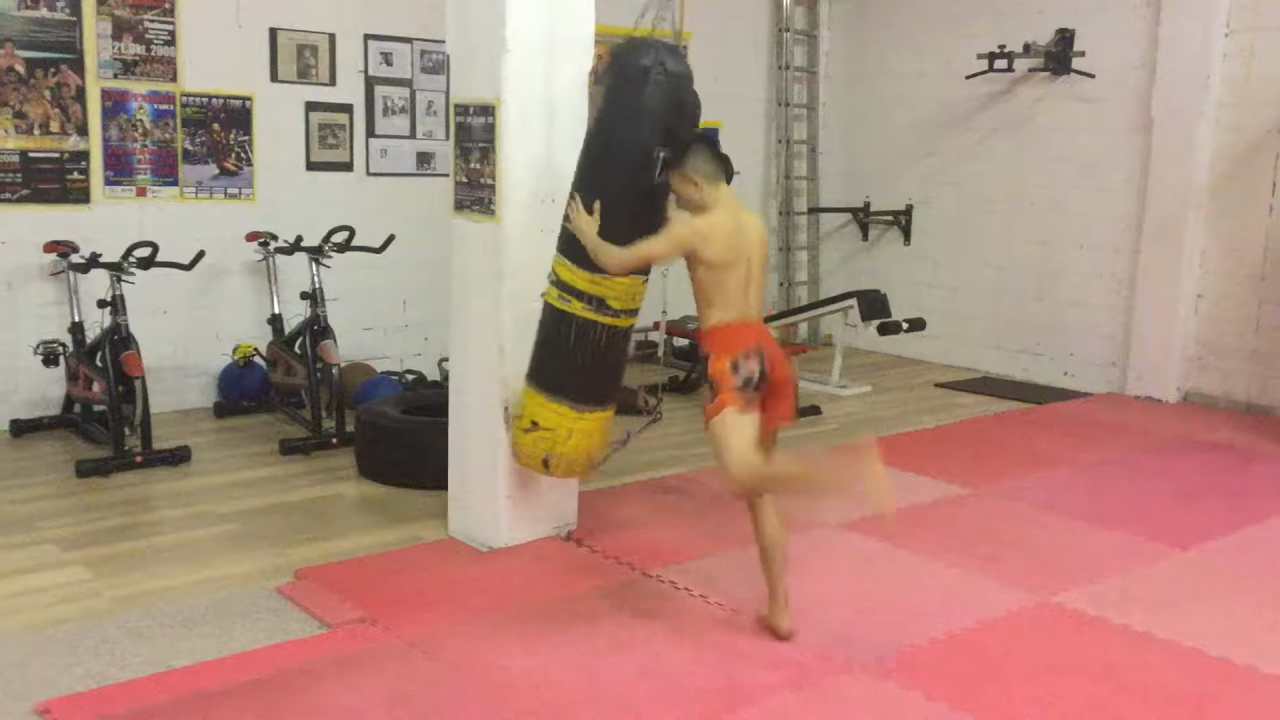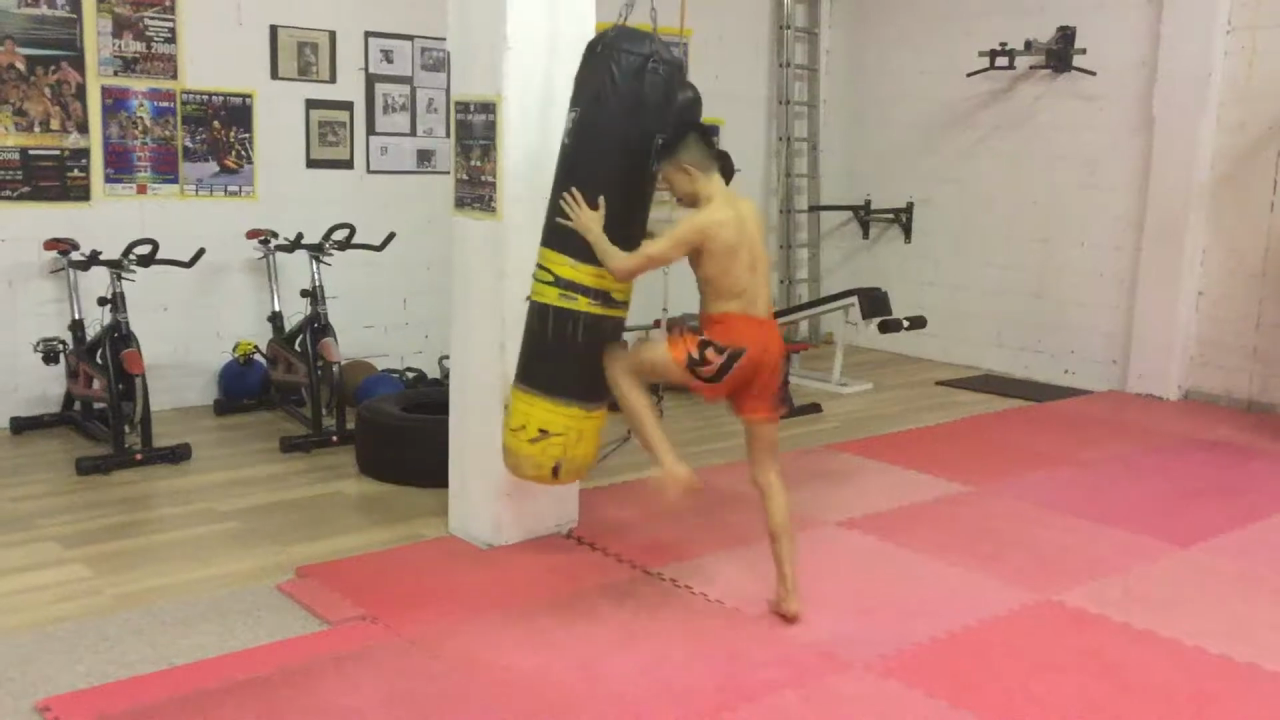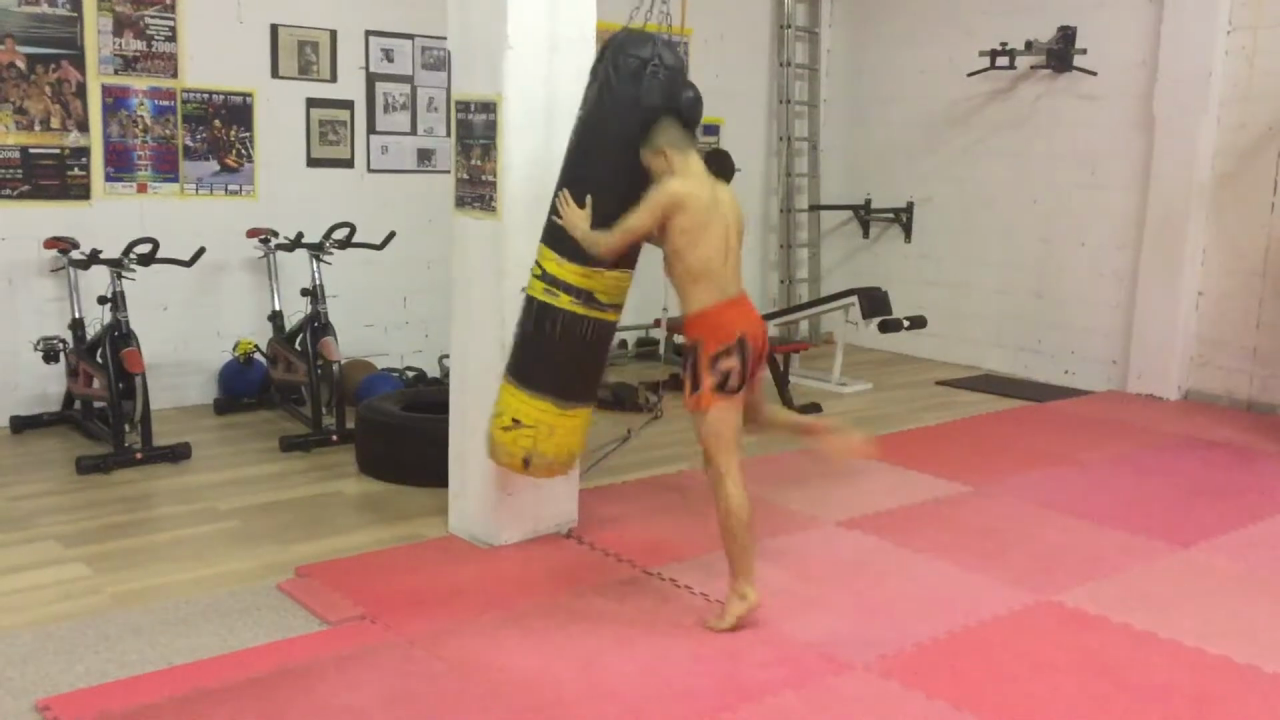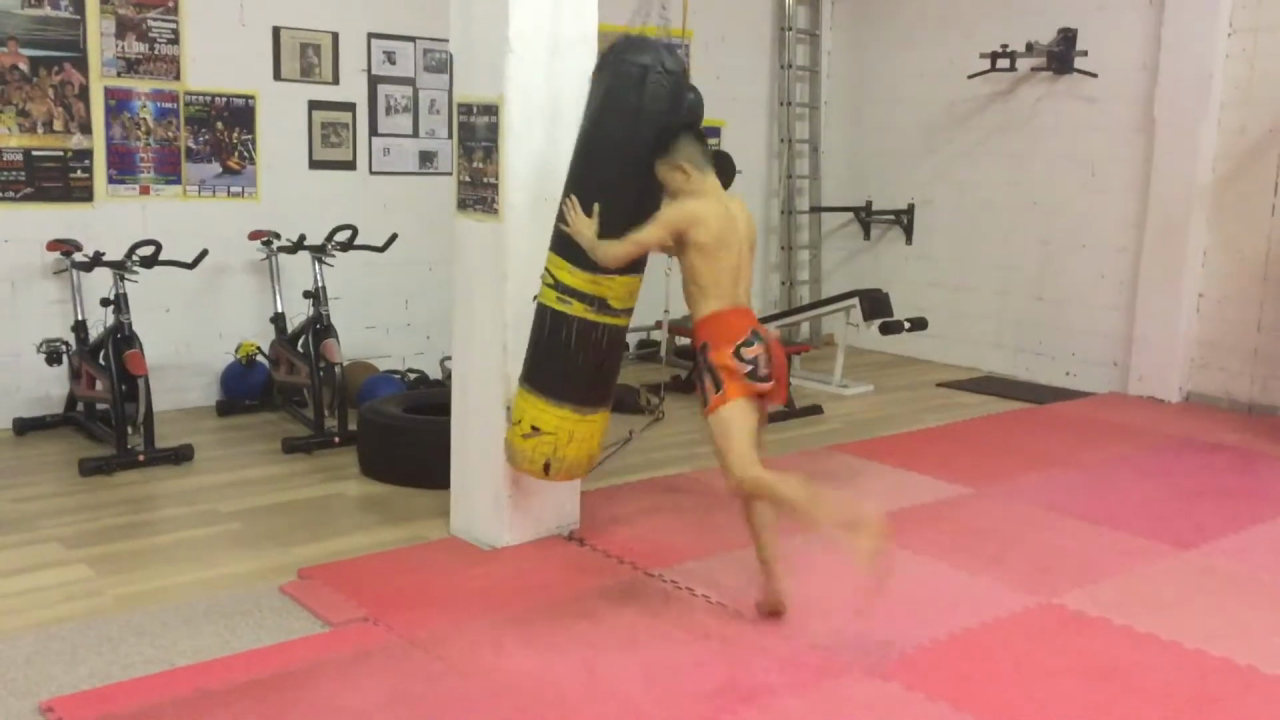
dt=0.4s
person 1, frame 1
left shoulder: (695, 228)
right shoulder: (754, 226)
left elbow: (614, 263)
left wrist: (587, 234)
left hip: (733, 356)
right hip: (767, 354)
left knee: (742, 474)
right knee: (758, 490)
left ankle: (852, 465)
right ankle: (780, 610)
person 1, frame 2
left shoulder: (704, 221)
right shoulder: (748, 210)
left elbow: (627, 268)
left wrist: (594, 233)
right wrist: (664, 240)
left hip: (727, 344)
right hip: (768, 346)
left knee: (618, 361)
right knee: (766, 475)
left ankle: (670, 464)
right ankle: (787, 593)
person 1, frame 3
left shoulder: (670, 192)
right shoulder: (723, 197)
left elbow: (606, 249)
left wrist: (579, 227)
right wrist: (655, 232)
left hip: (719, 337)
right hip: (746, 322)
left knee: (723, 471)
right knee: (750, 415)
left ankle: (741, 593)
right ankle: (826, 432)
person 1, frame 4
left shoulder: (683, 211)
right shoulder: (740, 213)
left elbow: (611, 257)
left wrist: (584, 233)
right wrist: (659, 239)
left hip: (728, 344)
right hip: (753, 339)
left knee: (745, 475)
right knee: (748, 472)
left ankle: (855, 525)
right ankle: (773, 589)
